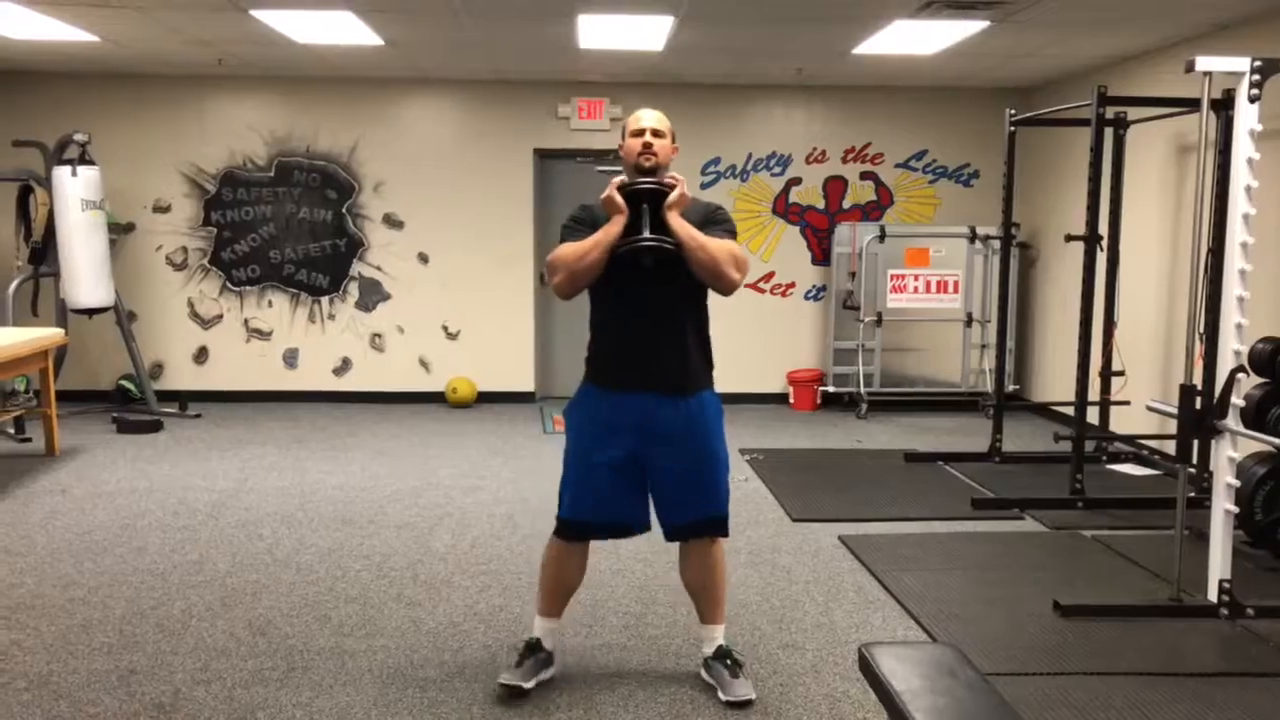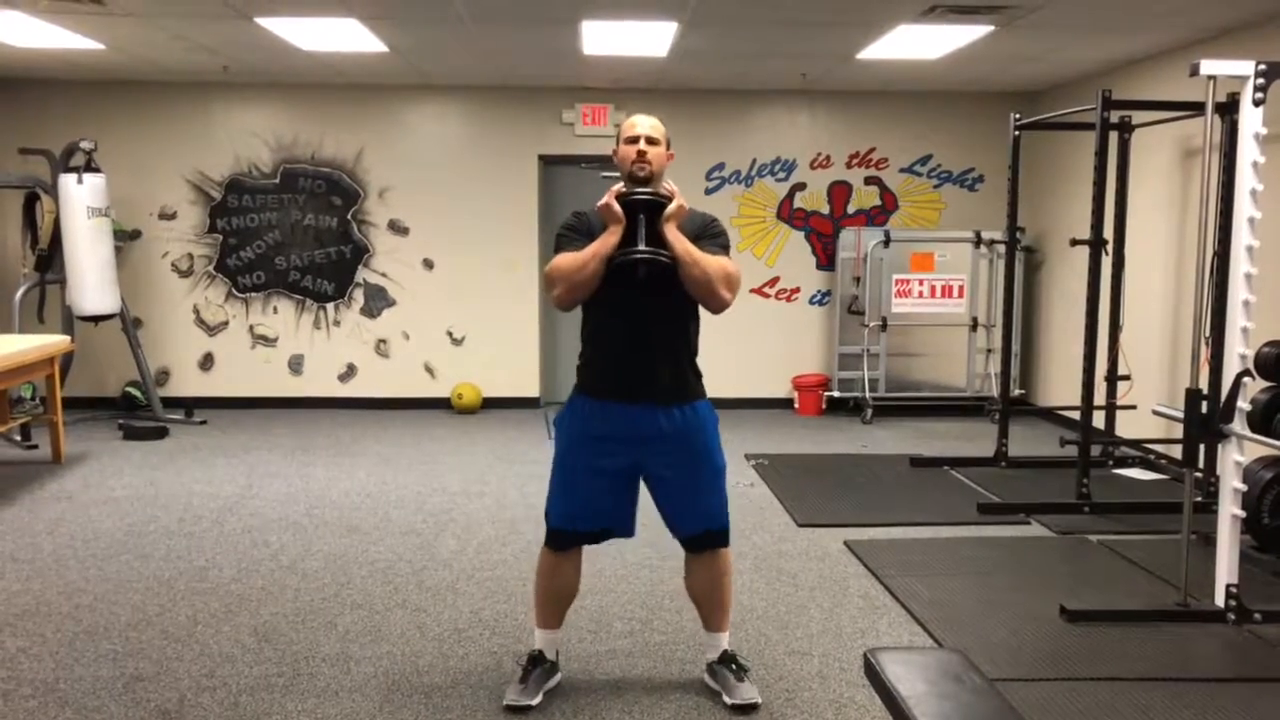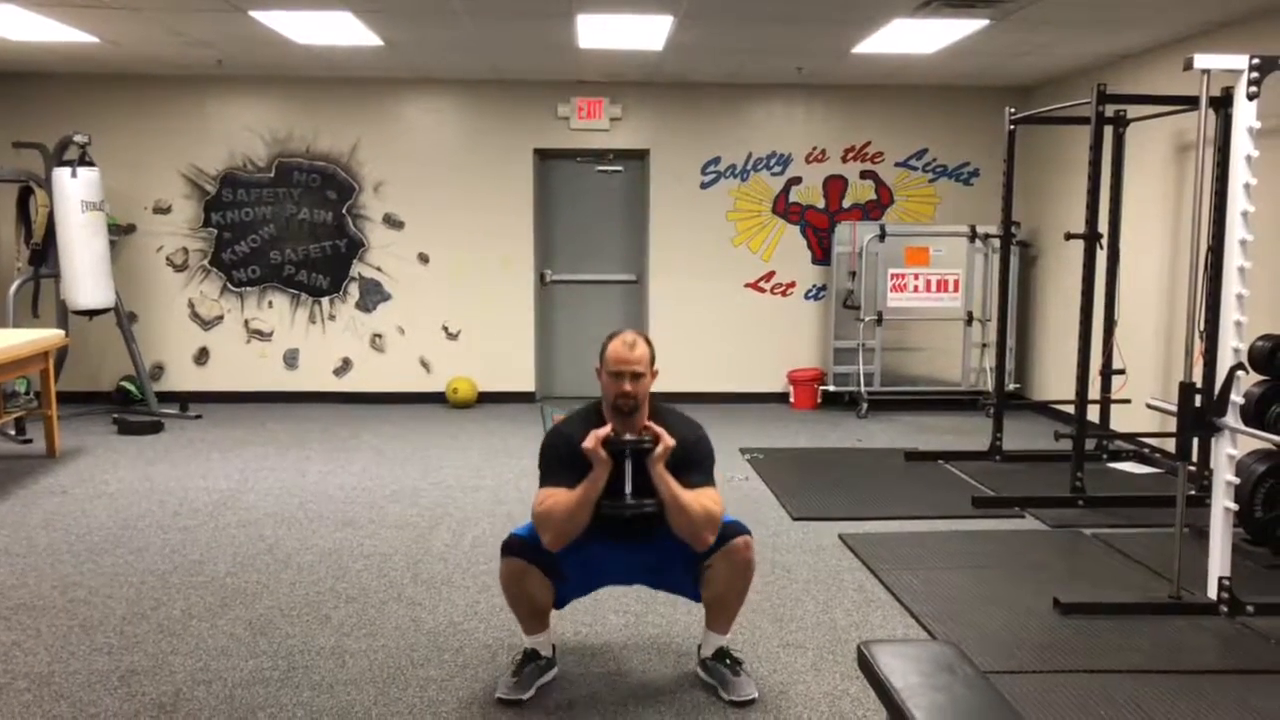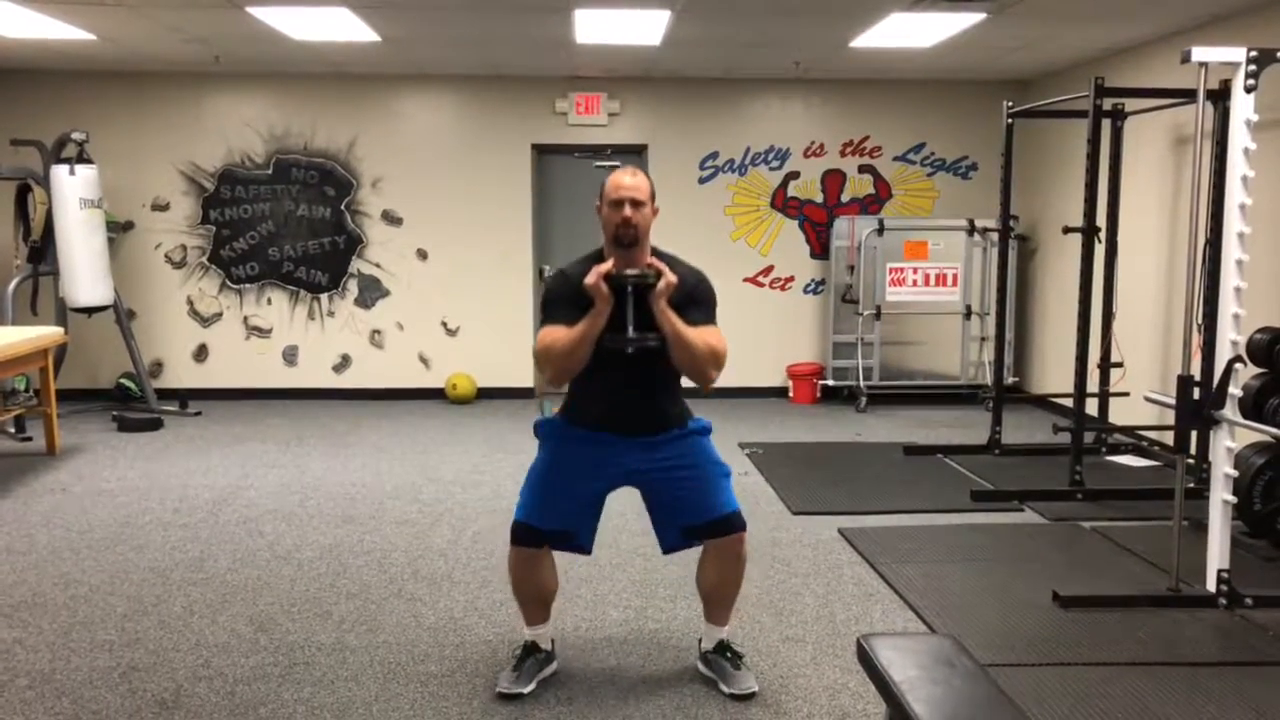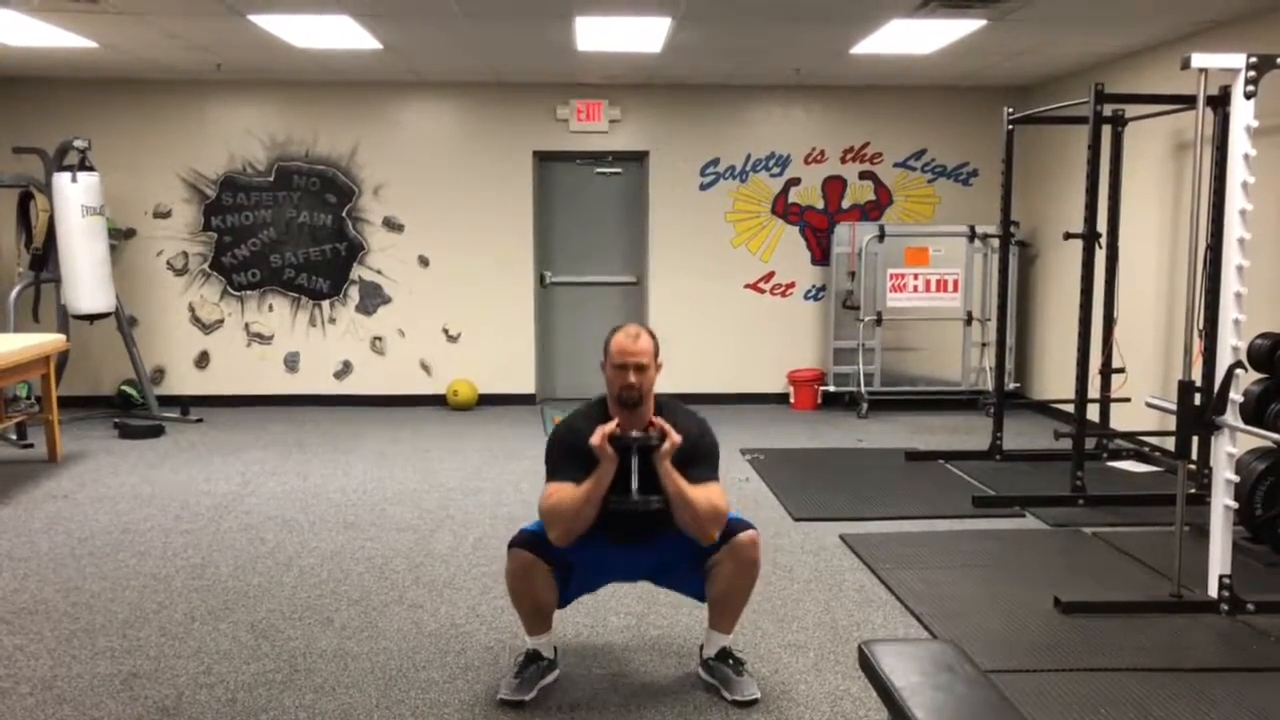
dt=1s
person 1, frame 1
left shoulder: (705, 214)
right shoulder: (592, 216)
left elbow: (729, 276)
right elbow: (562, 281)
left wrist: (674, 218)
right wrist: (618, 220)
left hip: (686, 400)
right hip: (605, 399)
left knee: (702, 529)
right knee: (574, 525)
left ankle: (715, 651)
right ankle: (542, 644)
person 1, frame 2
left shoulder: (700, 225)
right shoulder: (584, 223)
left elbow: (721, 295)
right elbow: (562, 292)
left wrist: (672, 230)
right wrist: (613, 230)
left hip: (680, 411)
right hip: (597, 410)
left knee: (707, 539)
right knee: (564, 536)
left ankle: (719, 656)
right ankle: (544, 656)
person 1, frame 3
left shoulder: (685, 436)
right shoulder: (568, 437)
left elbow: (704, 535)
right elbow: (552, 537)
left wrist: (658, 469)
right wrist: (599, 471)
left hip: (664, 545)
right hip: (589, 545)
left knee: (737, 545)
right knee: (517, 555)
left ankle: (714, 652)
right ankle: (538, 653)
person 1, frame 4
left shoulder: (686, 281)
right shoulder: (570, 282)
left elbow: (708, 371)
right elbow: (553, 372)
left wrist: (661, 307)
right wrist: (601, 308)
left hip: (669, 435)
right hip: (583, 435)
left knee: (728, 534)
right knee: (528, 538)
left ankle: (714, 646)
right ankle: (538, 646)
person 1, frame 5
left shoulder: (689, 429)
right shoulder: (575, 432)
left elbow: (708, 530)
right elbow: (559, 531)
left wrist: (664, 466)
right wrist: (606, 466)
left hip: (668, 540)
right hip: (594, 542)
left knee: (743, 543)
right knee: (525, 553)
left ankle: (716, 654)
right ankle: (541, 654)
